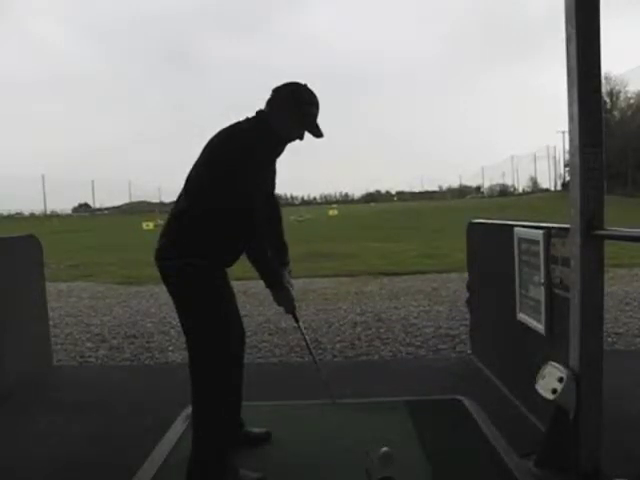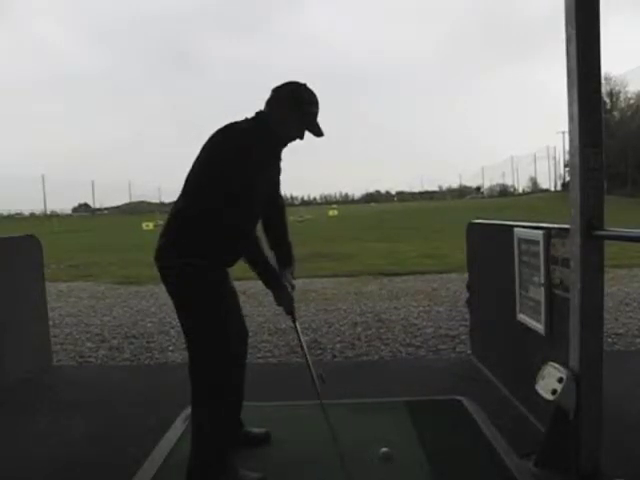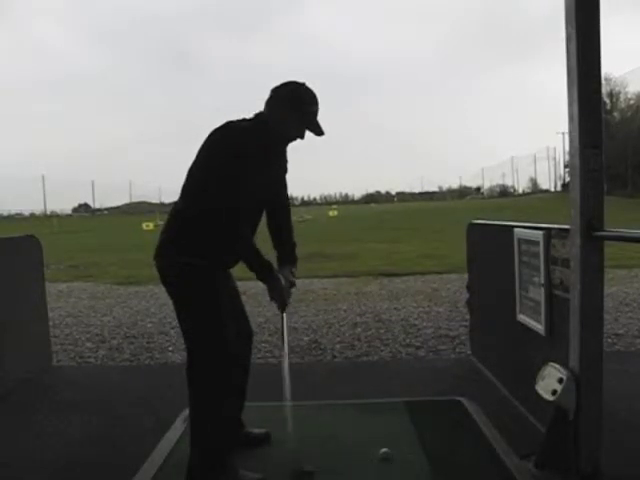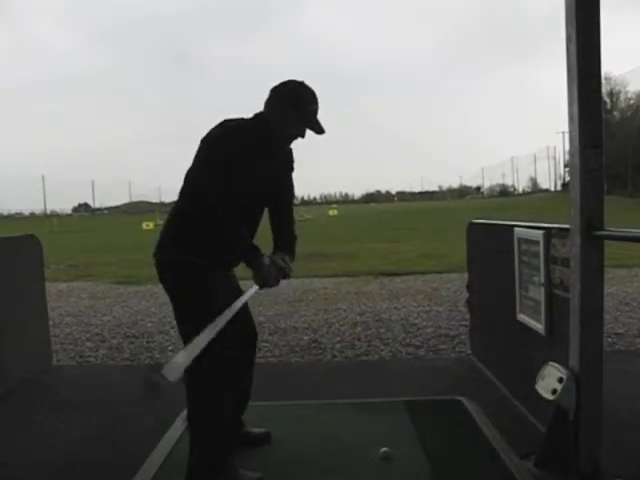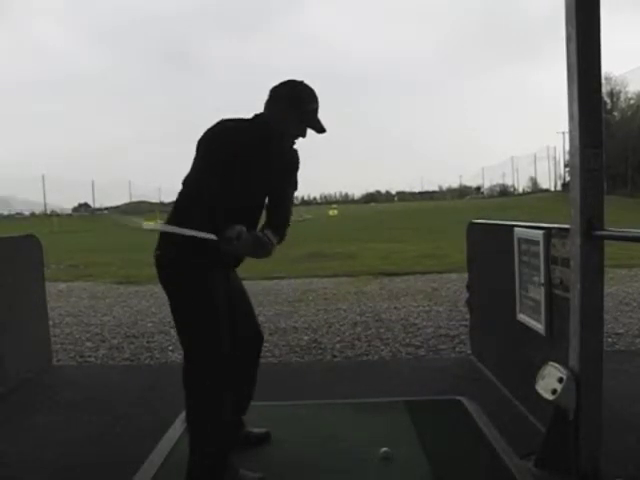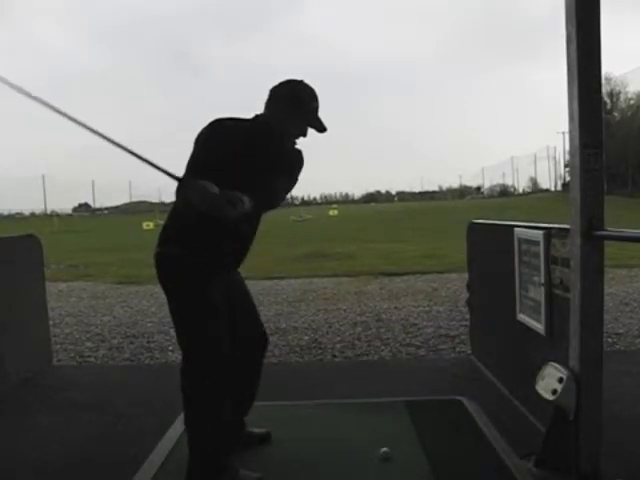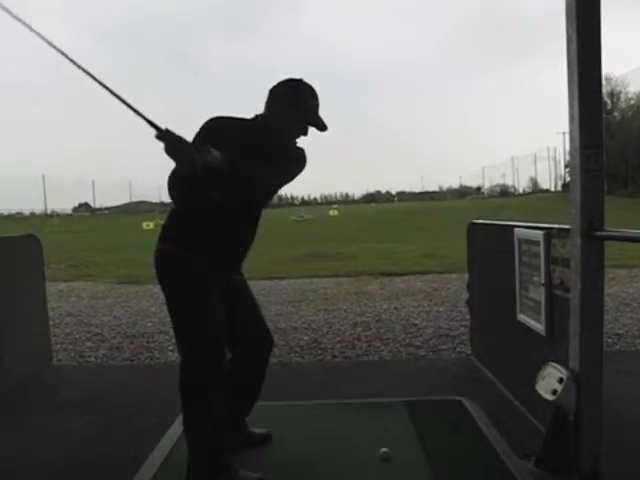
dt=0.4s
person 1, frame 1
left shoulder: (258, 146)
right shoulder: (242, 146)
left elbow: (266, 209)
right elbow: (247, 224)
left wrist: (282, 264)
right wrist: (275, 283)
left hip: (202, 258)
right hip: (189, 260)
left knee: (230, 342)
right knee: (214, 355)
left ankle: (229, 428)
person 1, frame 2
left shoulder: (264, 148)
right shoulder: (237, 144)
left elbow: (272, 208)
right elbow: (237, 225)
left wrist: (285, 265)
right wrist: (274, 282)
left hip: (206, 258)
right hip: (189, 260)
left knee: (233, 342)
right knee: (214, 355)
left ankle: (228, 428)
person 1, frame 3
left shoulder: (271, 151)
right shoulder: (231, 141)
left elbow: (278, 207)
right elbow: (227, 221)
left wrist: (287, 262)
right wrist: (267, 274)
left hip: (209, 260)
right hip: (188, 260)
left knee: (238, 341)
right knee: (213, 356)
left ankle: (229, 429)
person 1, frame 4
left shoulder: (278, 154)
right shoulder: (227, 139)
left elbow: (282, 207)
right elbow: (214, 210)
left wrist: (284, 253)
right wrist: (254, 258)
left hip: (214, 260)
right hip: (187, 259)
left knee: (241, 340)
right knee: (211, 355)
left ankle: (229, 428)
person 1, frame 5
left shoulder: (284, 157)
right shoulder: (224, 136)
left elbow: (281, 205)
right elbow: (200, 199)
left wrist: (271, 235)
right wrist: (228, 232)
left hip: (218, 260)
right hip: (186, 258)
left knee: (246, 341)
right knee: (209, 357)
left ankle: (229, 428)
person 1, frame 6
left shoulder: (288, 157)
right shoulder: (222, 134)
left elbow: (272, 193)
right elbow: (187, 189)
left wrist: (243, 202)
right wrist: (202, 194)
left hip: (221, 263)
right hip: (185, 258)
left knee: (250, 342)
right knee: (208, 357)
left ankle: (229, 429)
person 1, frame 7
left shoulder: (291, 157)
right shoulder: (221, 130)
left elbow: (259, 180)
right elbow: (179, 192)
left wrist: (218, 164)
right wrist: (187, 163)
left hip: (224, 263)
right hip: (184, 258)
left knee: (255, 343)
right knee: (205, 359)
left ankle: (230, 428)
